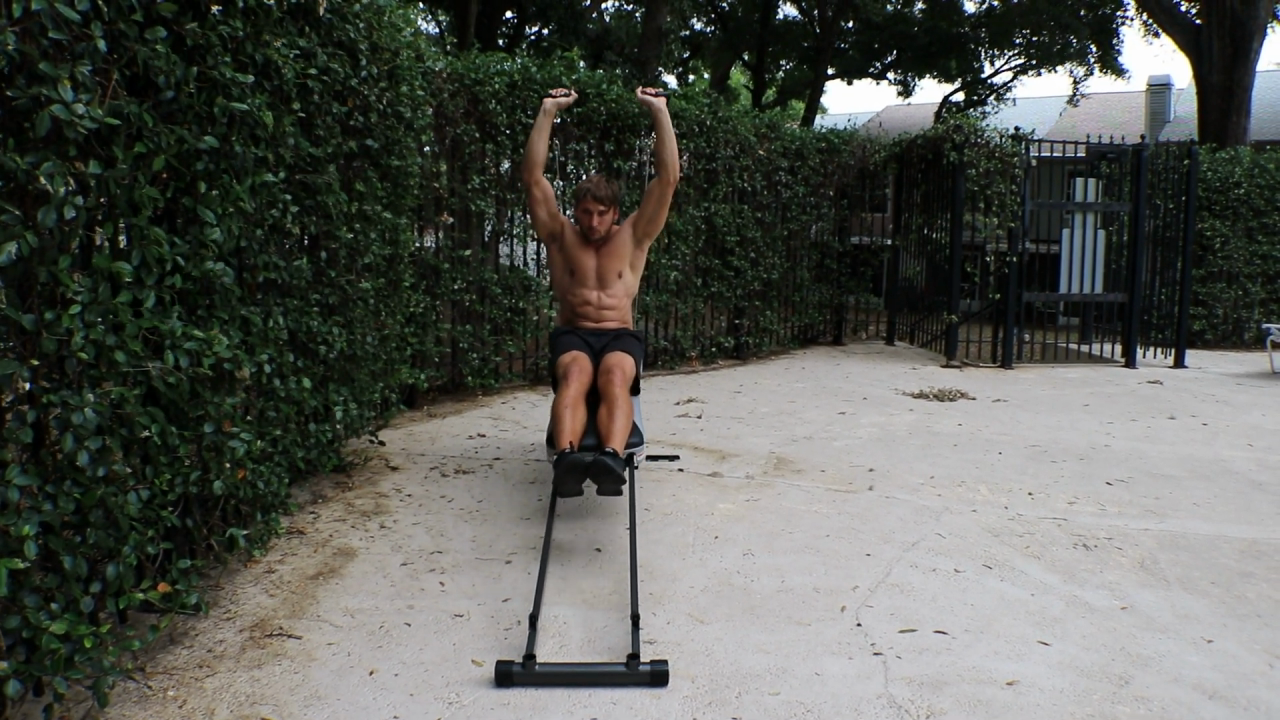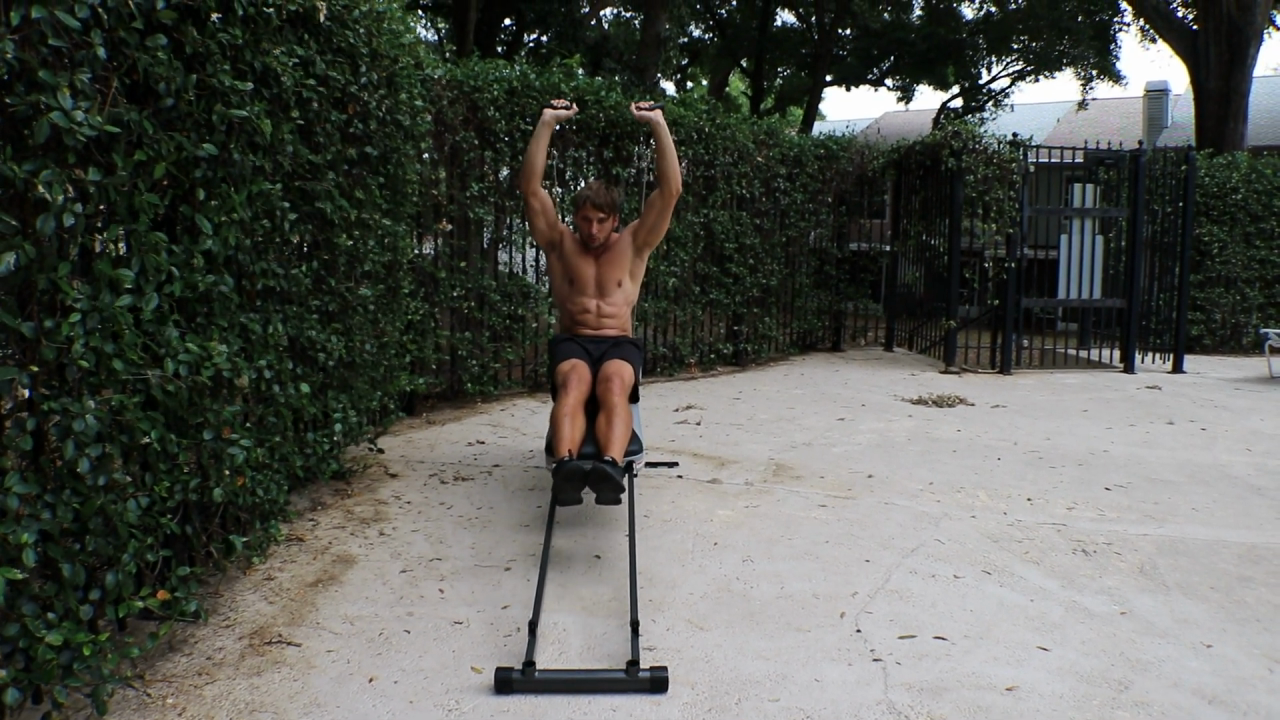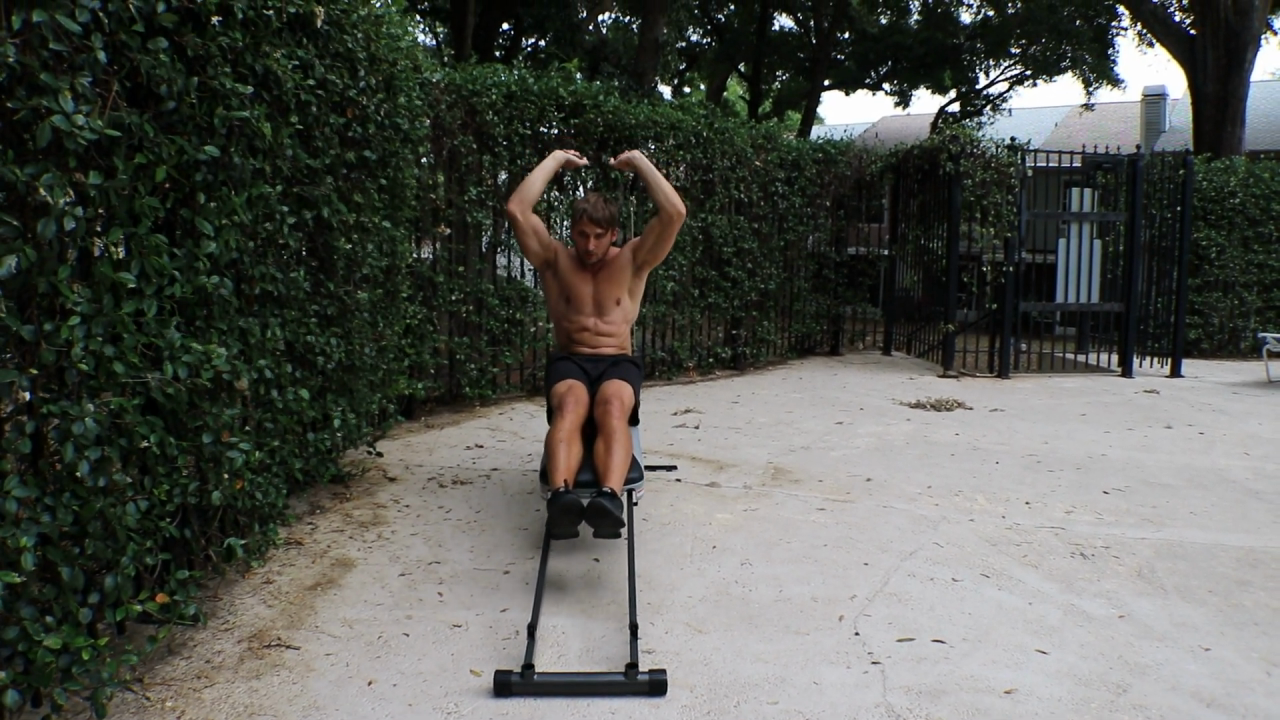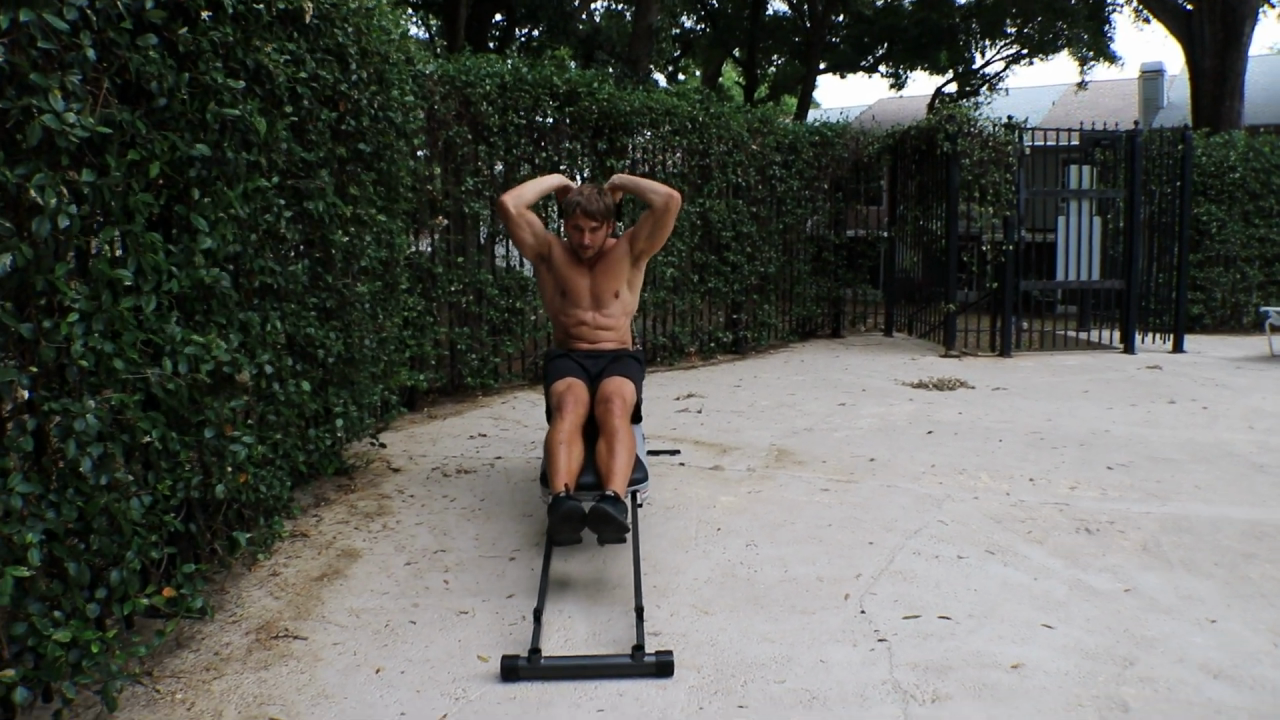
dt=0.5s
person 1, frame 1
left shoulder: (634, 238)
right shoulder: (560, 237)
left elbow: (667, 178)
right elbow: (533, 178)
left wrist: (660, 112)
right wrist: (548, 111)
left hip: (621, 337)
right hip: (572, 335)
left knee: (614, 377)
right knee: (575, 375)
left ankle: (612, 459)
right ankle: (565, 459)
person 1, frame 2
left shoulder: (633, 245)
right shoulder: (559, 244)
left elbow: (670, 191)
right elbow: (531, 188)
left wrist: (658, 125)
right wrist: (546, 122)
left hip: (620, 344)
right hip: (571, 343)
left knee: (613, 384)
right knee: (574, 382)
left ankle: (611, 466)
right ankle: (565, 466)
person 1, frame 3
left shoulder: (633, 260)
right shoulder: (554, 258)
left elbow: (675, 213)
right elbow: (516, 211)
left wrist: (638, 161)
right wrist: (557, 159)
left hip: (619, 362)
right hip: (569, 360)
left knee: (612, 408)
right knee: (569, 407)
left ankle: (610, 498)
right ankle: (560, 498)
person 1, frame 4
left shoulder: (630, 251)
right shoulder: (549, 252)
left elbow: (670, 200)
right elbow: (508, 204)
left wrist: (620, 182)
right wrist: (557, 181)
left hip: (619, 357)
right hip: (568, 356)
left knee: (613, 407)
right knee: (569, 407)
left ankle: (613, 501)
right ankle: (561, 503)
